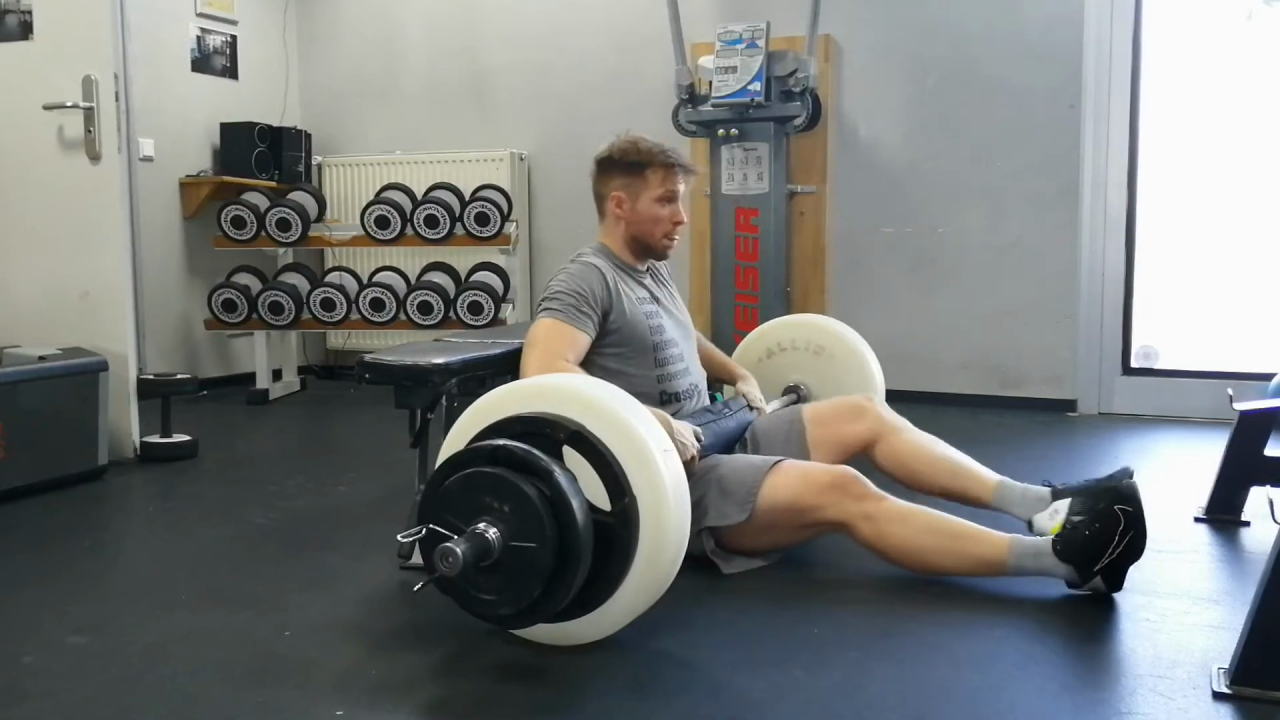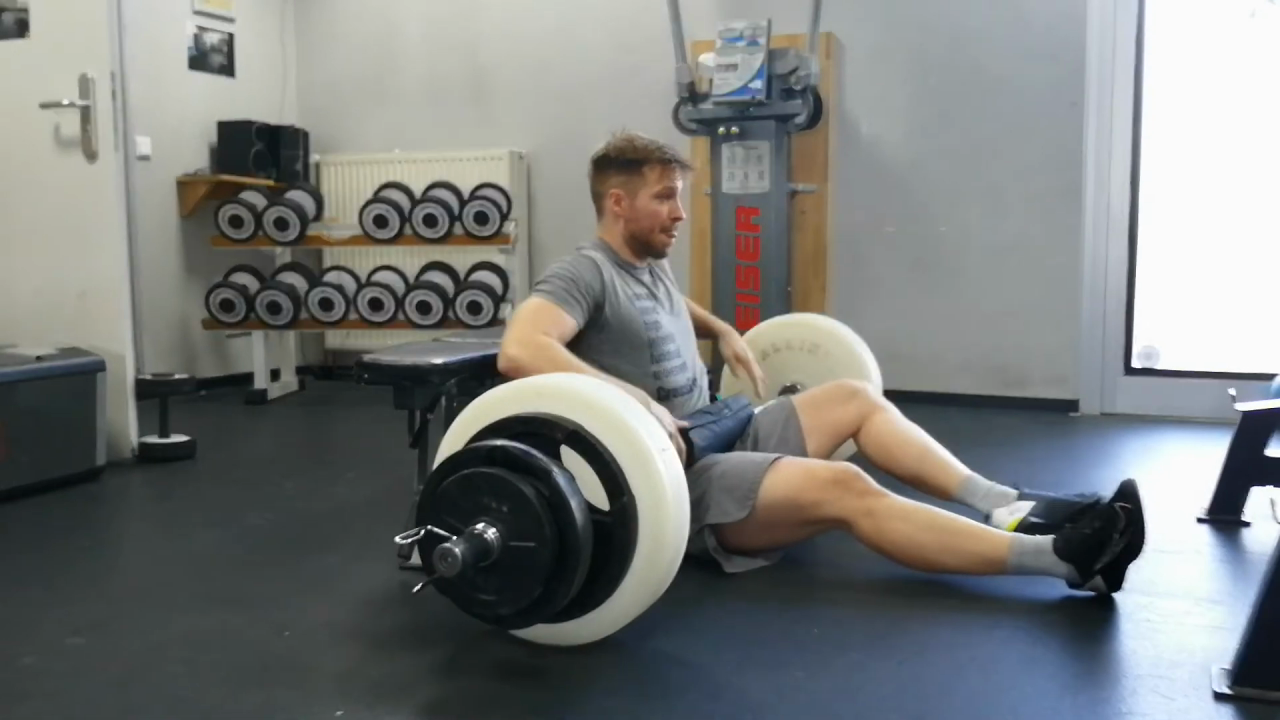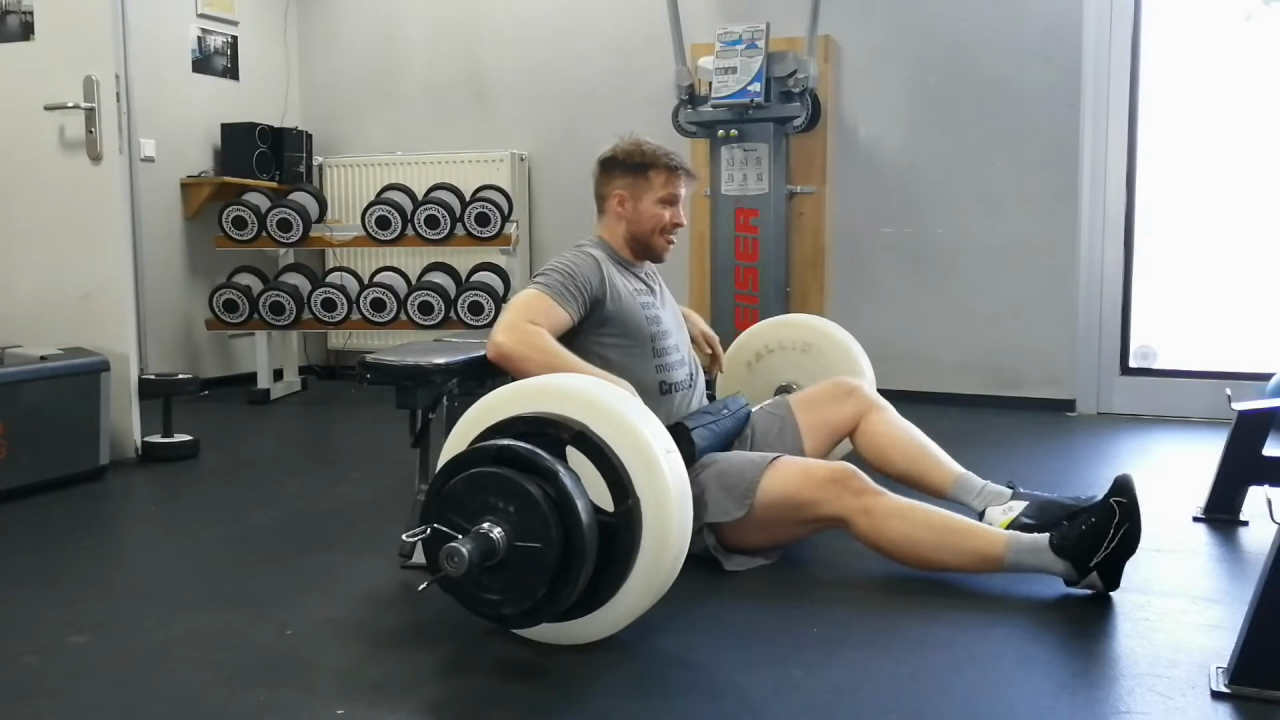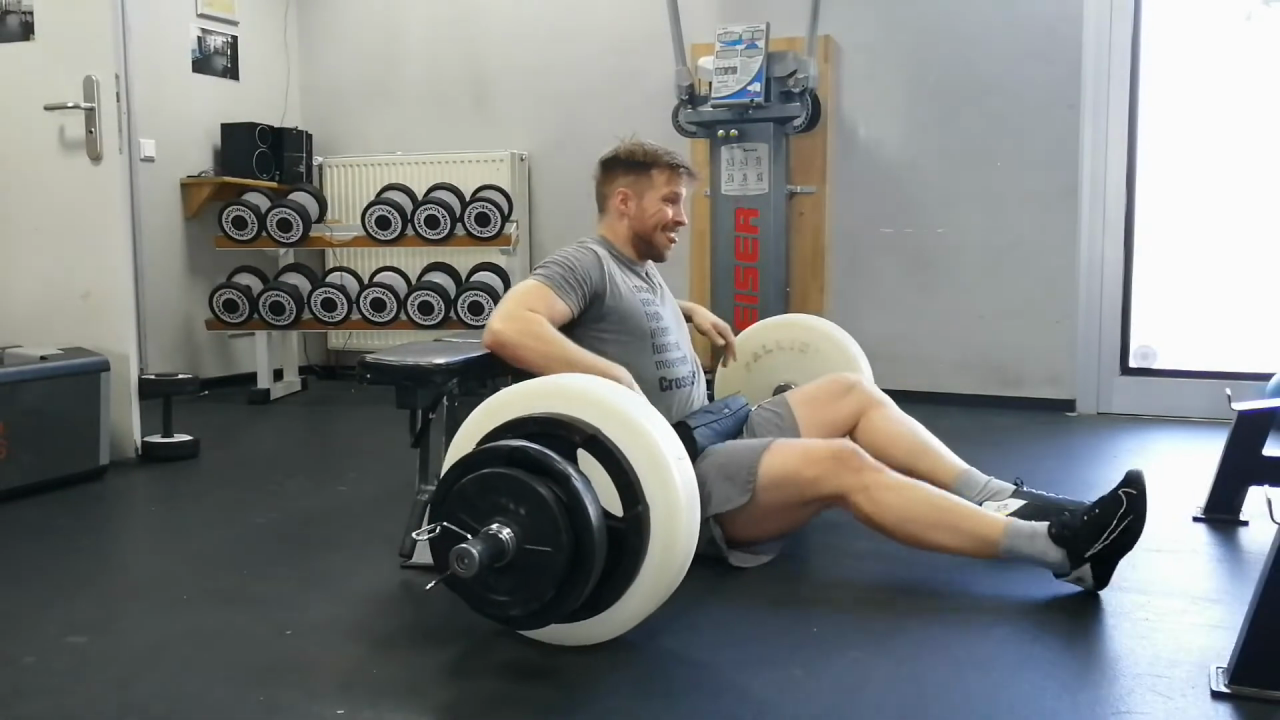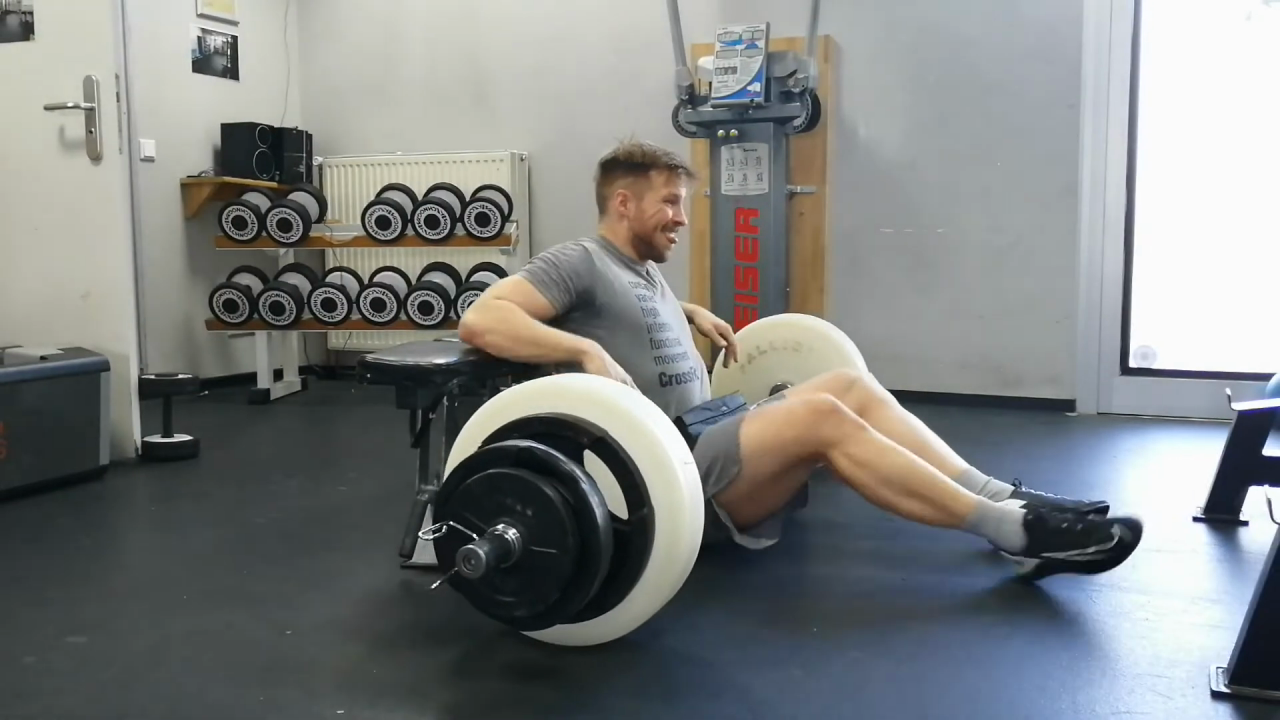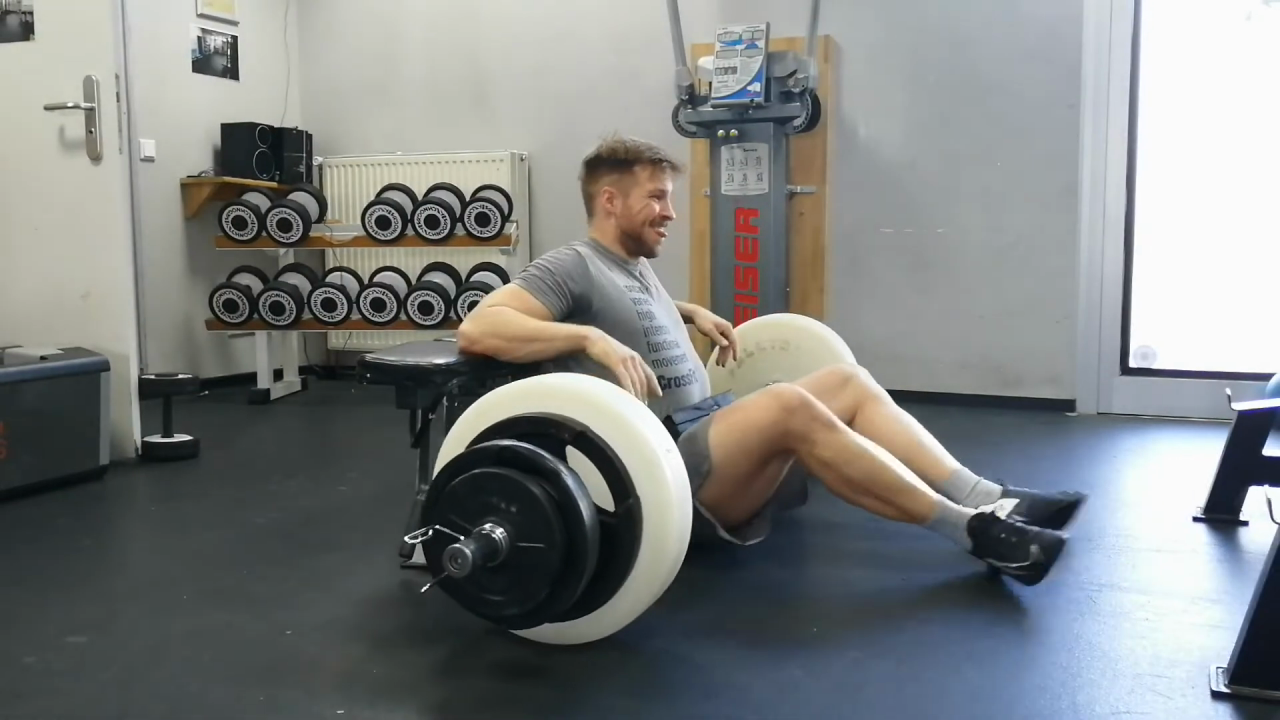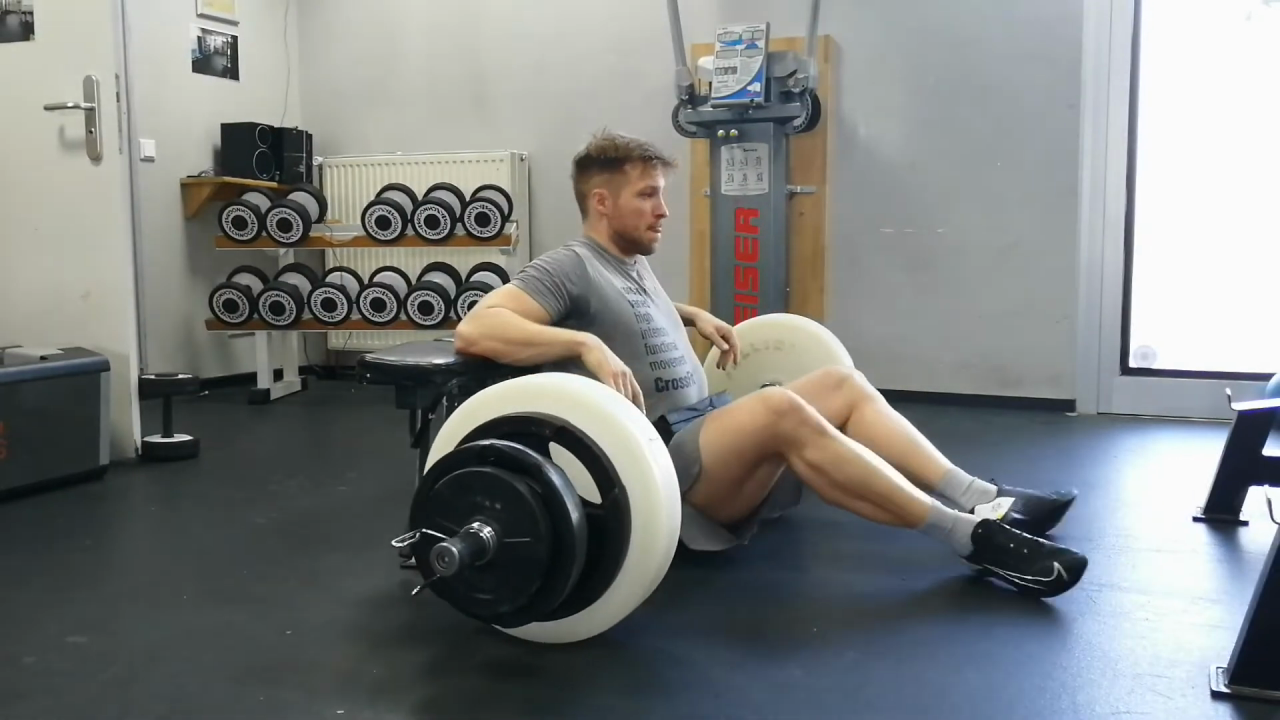
dt=0.2s
person 1, frame 1
left shoulder: (650, 270)
right shoulder: (585, 282)
right elbow: (541, 374)
left wrist: (735, 375)
right wrist: (649, 423)
left hip: (721, 446)
left knee: (865, 414)
right knee: (841, 492)
left ankle: (1046, 507)
right ankle: (1066, 560)
person 1, frame 2
left shoulder: (648, 265)
right shoulder: (582, 275)
right elbow: (518, 352)
left wrist: (720, 329)
right wrist: (630, 401)
left hip: (716, 443)
left knee: (853, 398)
right knee: (843, 489)
left ankle: (1005, 507)
right ankle: (1065, 560)
person 1, frame 3
left shoulder: (637, 267)
right shoulder: (582, 269)
right elbow: (508, 340)
left wrist: (687, 317)
right wrist: (612, 391)
left hip: (713, 441)
left knee: (851, 396)
right knee: (839, 487)
left ankle: (1002, 507)
right ankle: (1062, 557)
person 1, frame 4
left shoulder: (639, 266)
right shoulder: (583, 265)
right elbow: (504, 329)
left wrist: (690, 311)
right wrist: (610, 376)
left hip: (709, 444)
left knee: (850, 392)
right knee: (840, 462)
left ankle: (1004, 499)
right ankle: (1058, 549)
person 1, frame 5
left shoulder: (641, 266)
right shoulder: (576, 264)
right elbow: (479, 322)
left wrist: (692, 313)
right wrist: (583, 349)
left hip: (713, 443)
left knee: (852, 386)
right knee: (820, 412)
left ankle: (1005, 500)
right ankle: (1020, 536)
person 1, frame 6
left shoulder: (634, 264)
right shoulder: (569, 269)
right elbow: (476, 331)
left wrist: (691, 312)
right wrist: (589, 339)
left hip: (712, 440)
left knee: (848, 382)
right knee: (788, 404)
left ankle: (989, 502)
right ankle: (970, 531)
person 1, frame 7
left shoulder: (631, 264)
right shoulder: (567, 269)
right elbow: (474, 330)
left wrist: (692, 314)
right wrist: (585, 345)
left hip: (708, 435)
left knee: (840, 383)
right knee: (779, 408)
left ankle: (985, 503)
right ankle: (970, 537)
